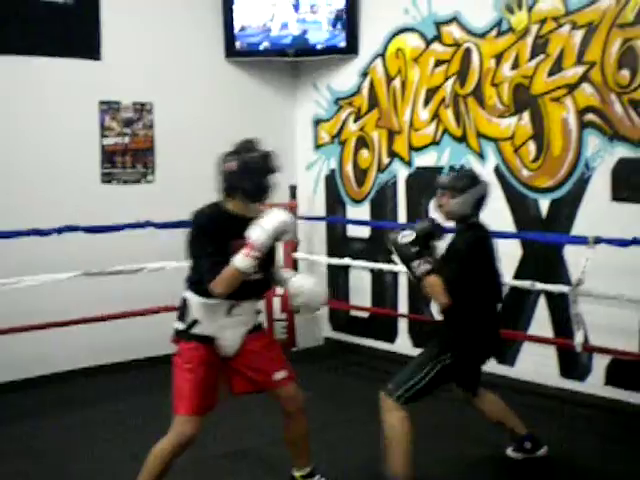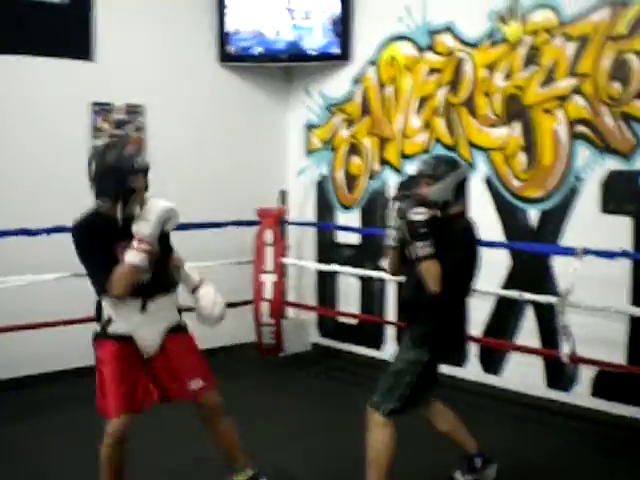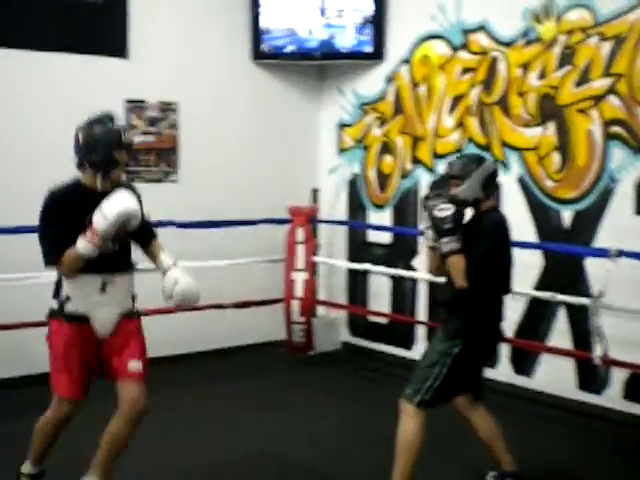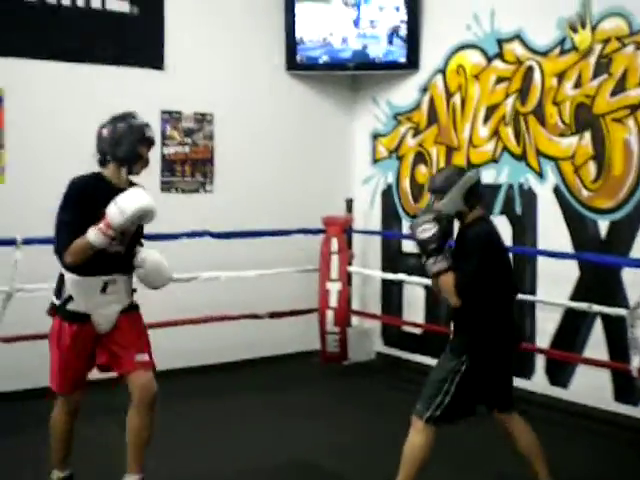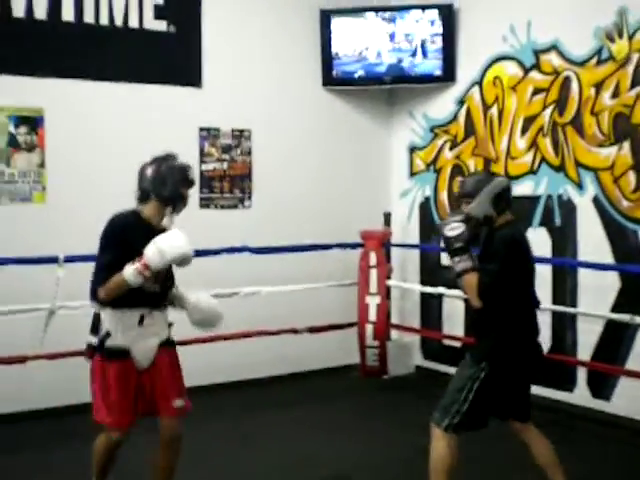
dt=0.3s
person 1, frame 1
left shoulder: (262, 220)
right shoulder: (208, 221)
right elbow: (219, 286)
left wrist: (291, 280)
right wrist: (257, 243)
left hip: (245, 328)
right hip: (200, 333)
left knee: (293, 401)
right knee: (184, 431)
person 1, frame 2
left shoulder: (151, 212)
right shoulder: (87, 230)
right elbow: (117, 289)
left wrist: (198, 286)
right wrist: (142, 239)
left hip: (166, 326)
right hip: (120, 335)
left knee: (212, 406)
right knee: (117, 428)
person 1, frame 3
left shoulder: (125, 194)
right shoulder: (61, 200)
left elbow: (146, 238)
right elbow: (65, 267)
left wrist: (170, 269)
right wrist: (99, 230)
left hip: (120, 312)
right hip: (75, 315)
left knee: (134, 404)
right knee: (64, 409)
person 1, frame 4
left shoulder: (133, 193)
right shoulder: (81, 190)
right elbow: (70, 256)
left wrist: (142, 258)
right wrist: (111, 221)
left hip: (120, 307)
right hip: (77, 309)
left knee: (145, 391)
right knee: (69, 399)
person 1, frame 5
left shoulder: (166, 235)
right shoulder: (120, 226)
right elbow: (102, 291)
left wrist: (186, 301)
right wrist: (147, 263)
left hip: (156, 340)
right hip: (114, 344)
left knee: (171, 431)
right knee: (115, 433)
person 2, frame 1
left shoulder: (467, 241)
right shoulder: (475, 235)
left elbow: (445, 298)
right elbow: (449, 283)
left wrist: (415, 259)
right wrist: (425, 251)
left hip: (461, 336)
right hip: (476, 331)
left knee: (392, 399)
right knee: (472, 389)
right ankle: (528, 440)
person 2, frame 2
left shoulder: (460, 230)
right shoulder: (434, 222)
left elbow: (437, 285)
right elbow: (395, 268)
left wrist: (421, 237)
right wrist: (399, 226)
left hip: (432, 331)
right hip: (422, 327)
left knee: (380, 414)
right knee: (424, 402)
person 2, frame 3
left shoulder: (492, 225)
right shoulder: (477, 221)
left elbow: (463, 280)
right elbow: (438, 269)
left wrist: (448, 232)
right wrist: (436, 228)
left hip: (468, 328)
right hip: (468, 326)
left knee: (411, 406)
right knee: (468, 401)
person 2, frame 4
left shoulder: (478, 236)
right shoulder: (478, 230)
left elbow: (456, 296)
right elbow: (456, 283)
left wrist: (432, 252)
right wrist: (438, 245)
left hip: (475, 342)
right hip: (496, 339)
left knee: (422, 420)
right knee: (506, 414)
person 2, frame 5
left shoulder: (505, 240)
right shoulder: (506, 235)
left elbow: (479, 298)
right elbow: (482, 288)
left wrist: (460, 251)
right wrist: (464, 246)
left hip: (497, 348)
right hip: (517, 345)
left knee: (443, 428)
right knee: (521, 424)
